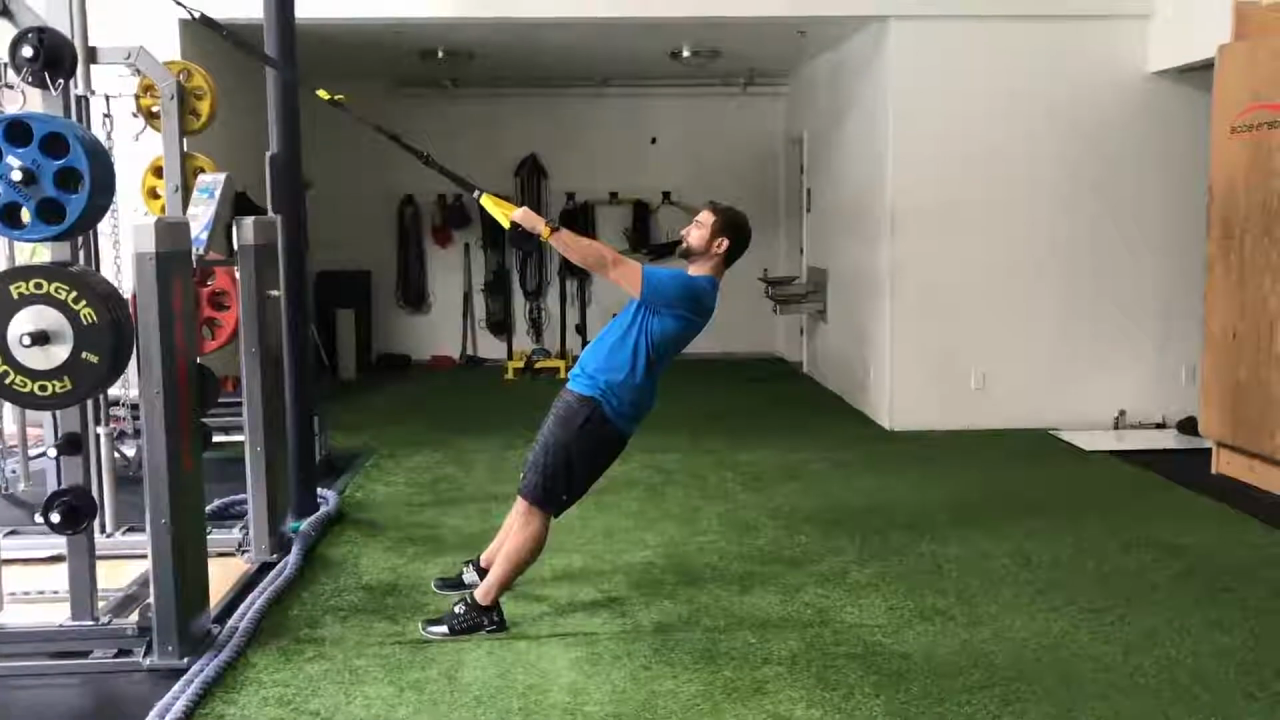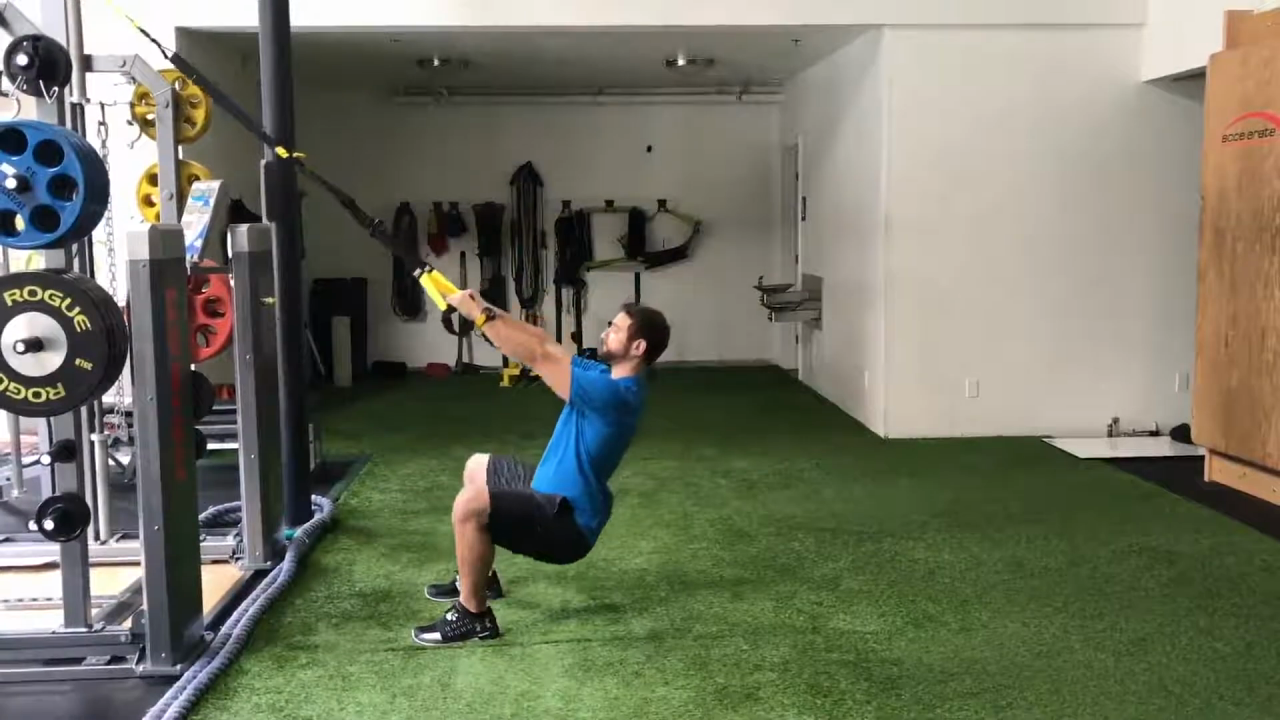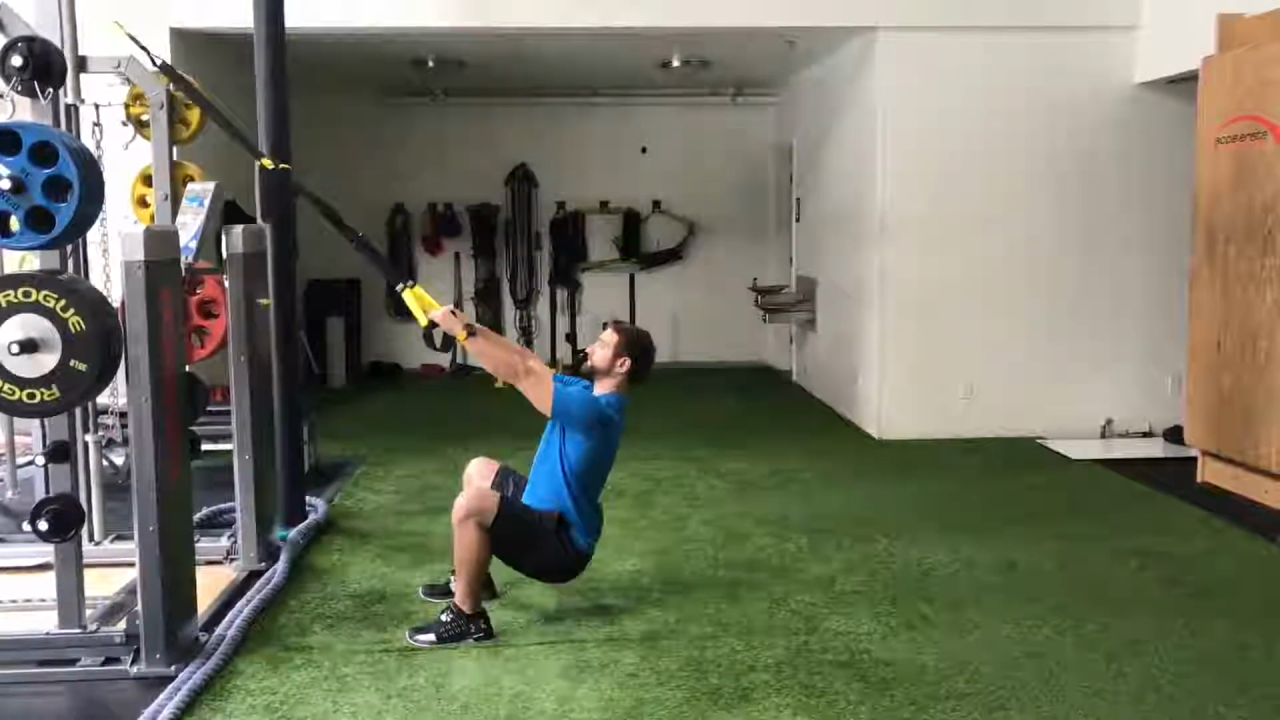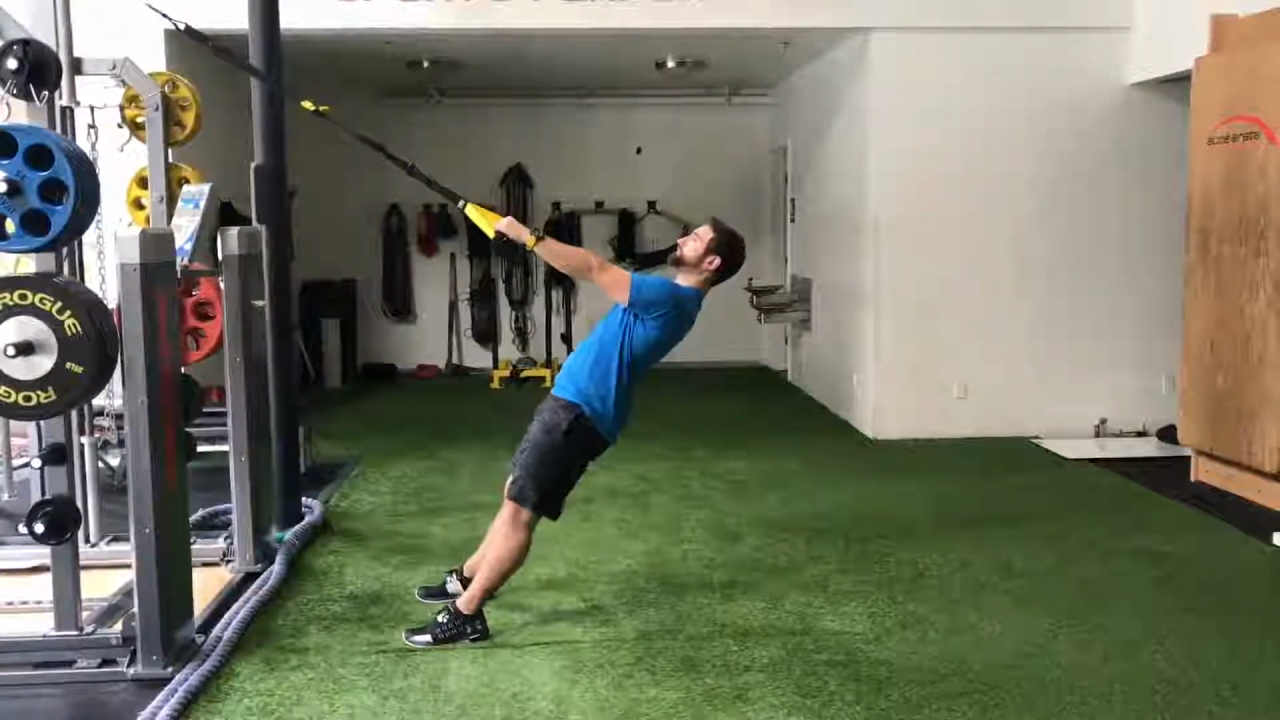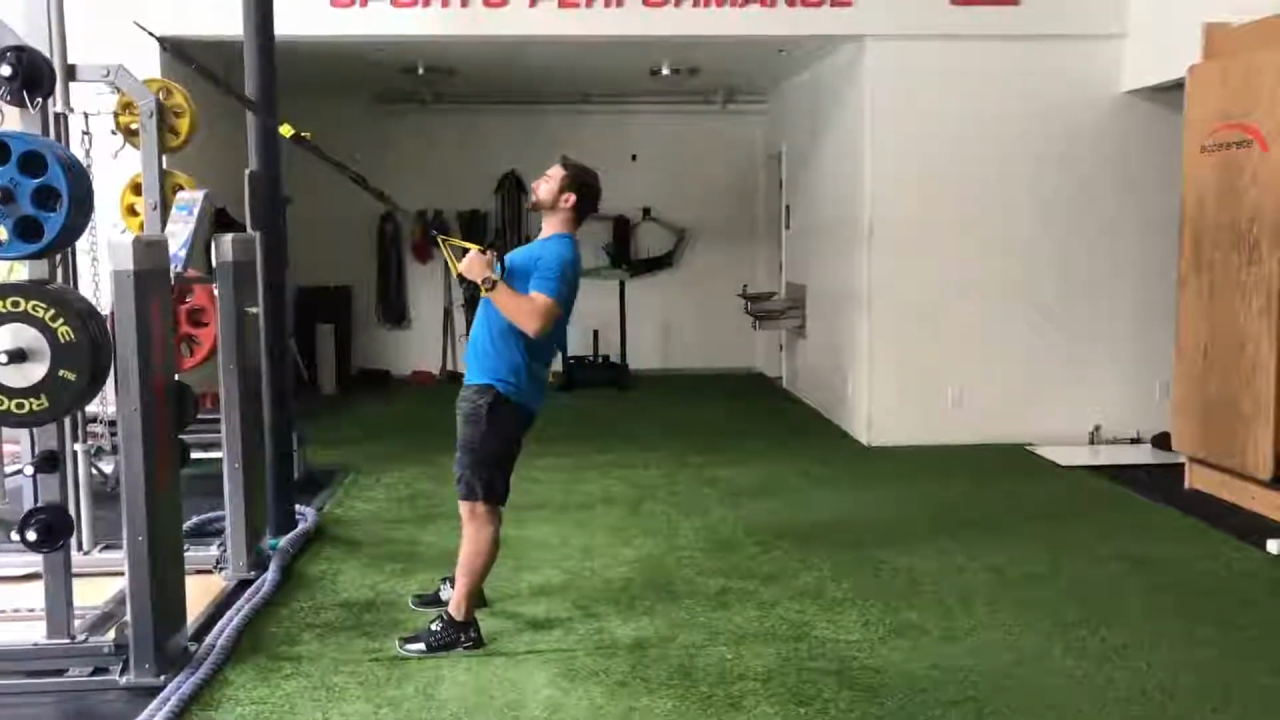
dt=1s
person 1, frame 1
left shoulder: (691, 291)
right shoulder: (683, 286)
left elbow: (609, 264)
right elbow: (613, 263)
left wrist: (543, 228)
right wrist: (548, 229)
left hip: (596, 405)
right hip: (590, 396)
left knee: (534, 504)
right knee: (531, 491)
left ankle: (482, 608)
right ankle: (483, 569)
person 1, frame 2
left shoulder: (615, 395)
right shoulder: (609, 376)
left elbow: (538, 358)
right elbow: (546, 344)
left wrist: (478, 316)
right wrist: (486, 308)
left hip: (565, 522)
right hip: (554, 494)
left knee: (470, 503)
right knee: (477, 467)
left ankle: (473, 615)
right ankle: (479, 577)
person 1, frame 3
left shoulder: (597, 411)
right shoulder: (589, 393)
left elbow: (520, 373)
right elbow: (527, 359)
left wrist: (461, 331)
right wrist: (469, 326)
left hip: (562, 546)
right hip: (551, 516)
left knee: (470, 506)
right knee: (479, 471)
left ankle: (467, 616)
right ankle: (472, 579)
person 1, frame 4
left shoulder: (672, 298)
right shoulder: (670, 296)
left elbow: (593, 269)
right elbow: (600, 272)
left wrist: (526, 236)
right wrist: (533, 239)
left hip: (578, 412)
right hip: (571, 404)
left knee: (519, 513)
right knee: (515, 496)
left ankle: (465, 615)
right ankle: (467, 577)
person 1, frame 5
left shoulder: (558, 254)
right shoulder: (545, 247)
left elbow: (534, 321)
left wrist: (486, 278)
right wrist: (484, 270)
left hip: (498, 391)
right hip: (489, 385)
left knee: (478, 508)
right knee: (477, 502)
left ankle: (459, 623)
right ankle: (463, 586)
